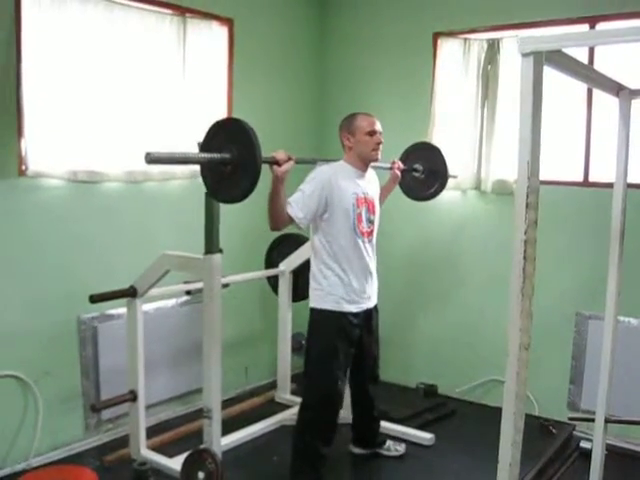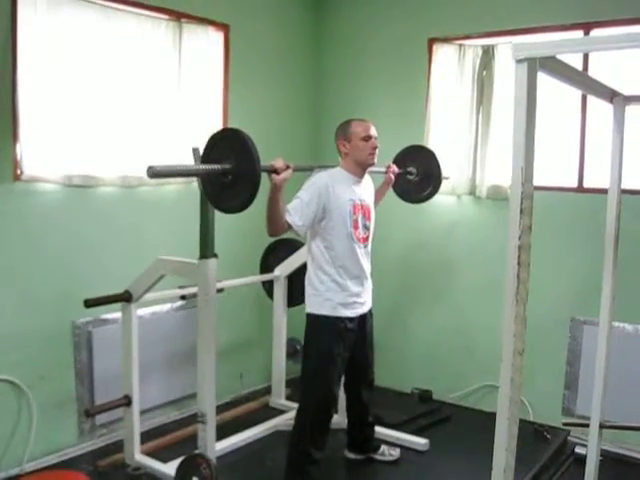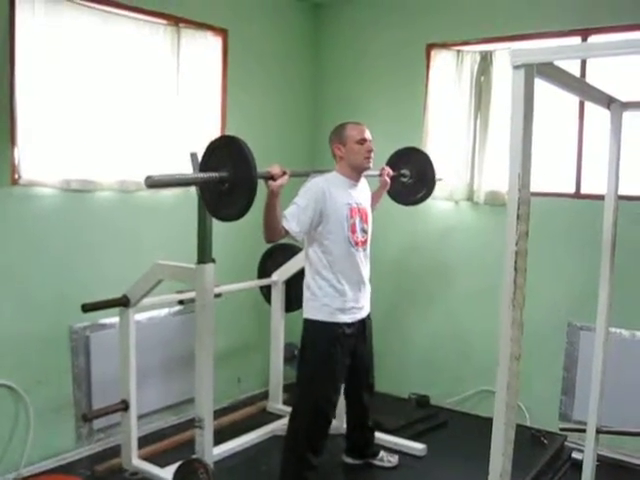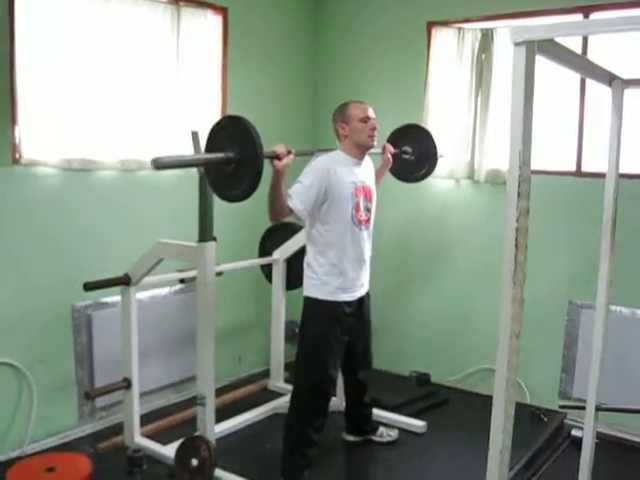
dt=0.4s
person 1, frame 1
left shoulder: (370, 178)
right shoulder: (326, 177)
right elbow: (279, 221)
left wrist: (393, 181)
right wrist: (278, 180)
left hip: (366, 300)
right hip: (333, 305)
left knee: (366, 377)
right knee: (324, 391)
left ankle: (367, 438)
person 1, frame 2
left shoulder: (365, 184)
right shoulder: (323, 184)
right elbow: (277, 228)
left wrist: (387, 183)
right wrist: (276, 188)
left hip: (361, 304)
right hip: (330, 310)
left knee: (361, 383)
right knee: (319, 396)
left ankle: (361, 443)
person 1, frame 3
left shoulder: (362, 187)
right shoulder: (320, 189)
right elbow: (274, 235)
left wrist: (383, 188)
right wrist: (273, 194)
left hip: (359, 311)
right hip: (327, 316)
left knee: (362, 389)
right knee: (316, 402)
left ankle: (360, 448)
person 1, frame 4
left shoulder: (365, 166)
right shoulder: (324, 168)
right elbow: (278, 214)
left wrist: (385, 166)
right wrist: (278, 173)
left hip: (358, 288)
right hip: (327, 294)
left knee: (359, 366)
right knee: (315, 381)
left ankle: (360, 425)
